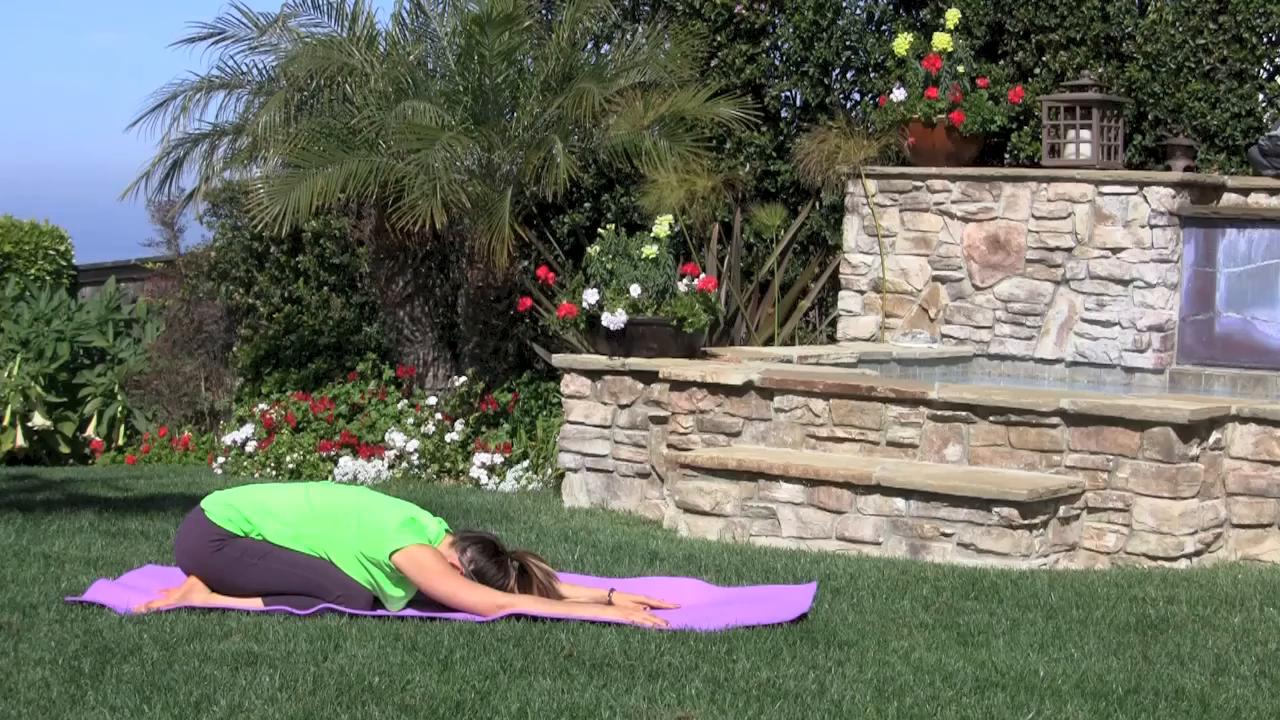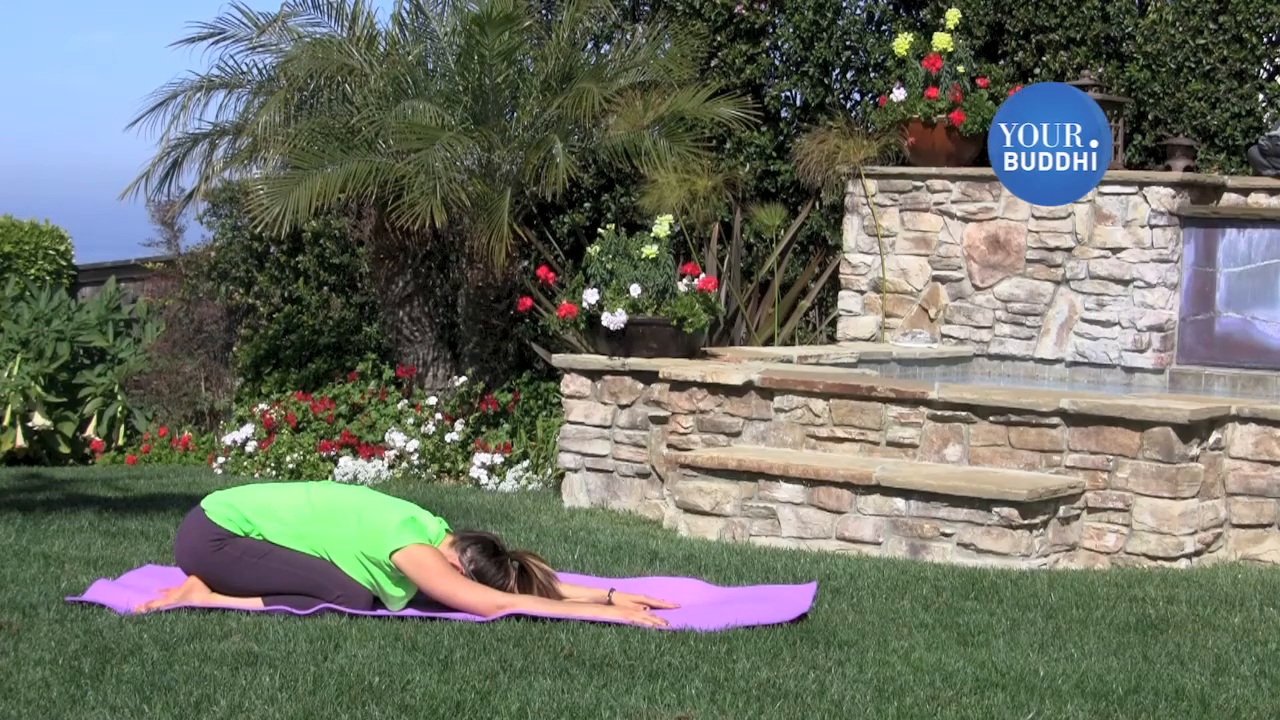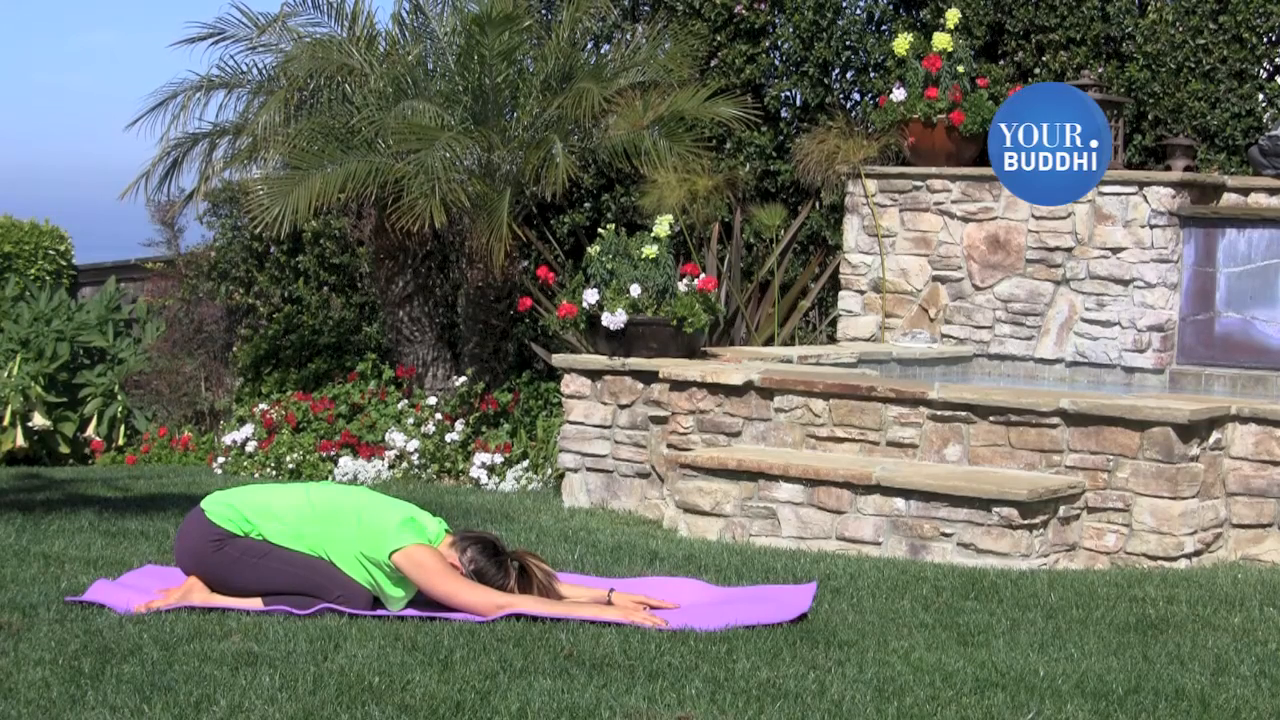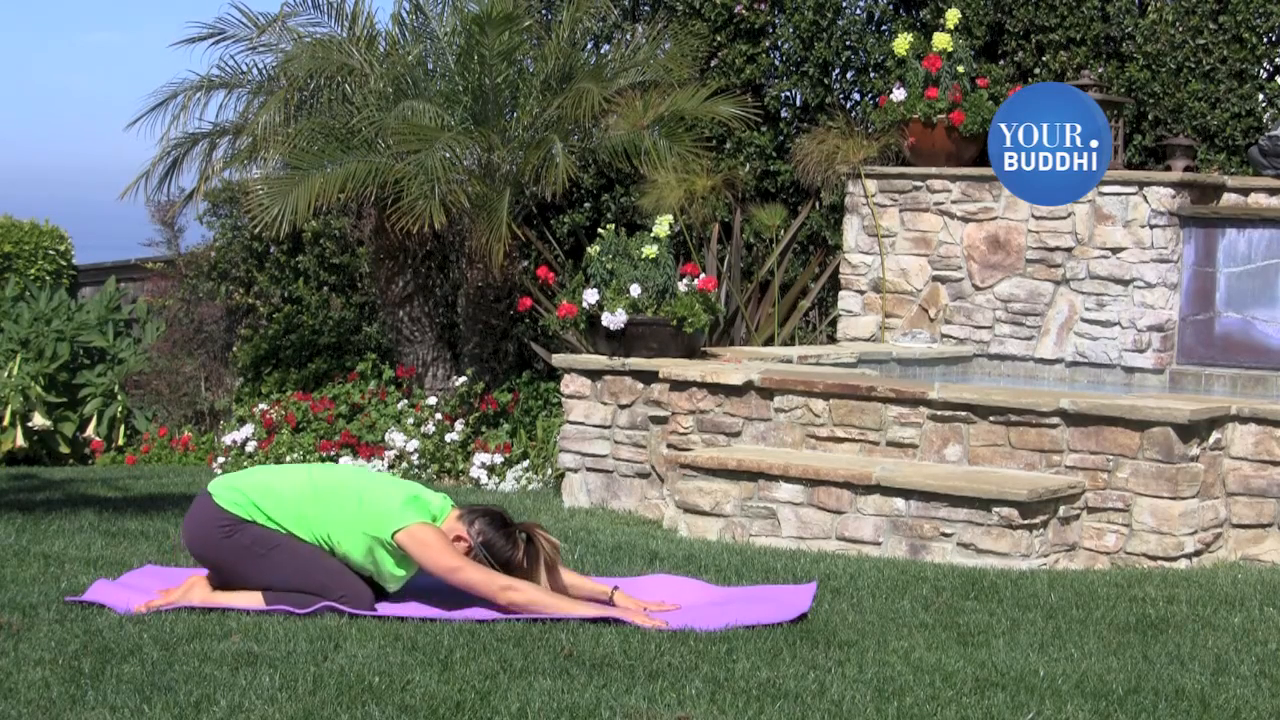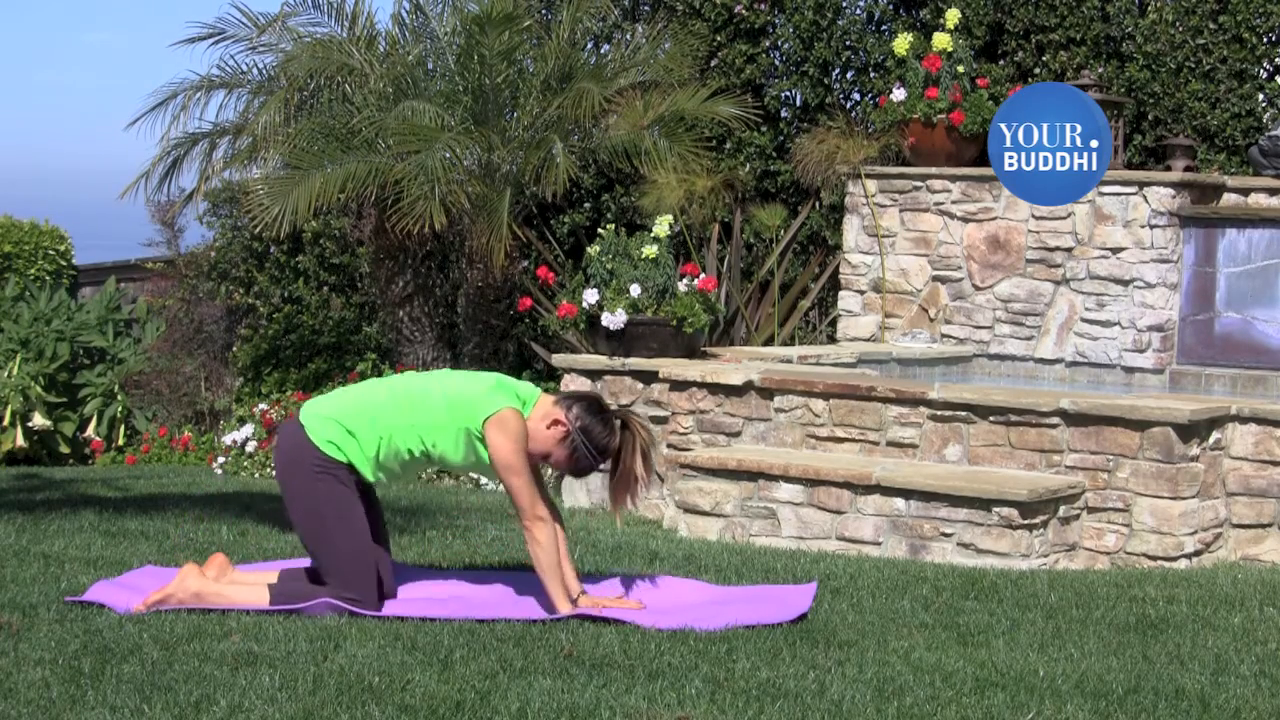
dt=1s
person 1, frame 1
left shoulder: (438, 537)
right shoulder: (414, 551)
left elbow: (536, 580)
right elbow: (497, 604)
left wrist: (610, 595)
right wrist: (604, 611)
left hip: (228, 517)
right hip: (211, 535)
left knee: (354, 587)
right knee: (351, 599)
left ankle: (211, 588)
right ankle: (205, 598)
person 1, frame 2
left shoulder: (438, 536)
right shoulder: (414, 549)
left elbow: (526, 579)
right elbow: (496, 603)
left wrist: (610, 593)
right wrist: (602, 612)
left hip: (229, 518)
right hip: (210, 534)
left knee: (352, 590)
right knee: (349, 598)
left ankle: (211, 585)
right ankle: (204, 597)
person 1, frame 3
left shoulder: (439, 536)
right shoulder: (414, 550)
left elbow: (533, 579)
right elbow: (496, 604)
left wrist: (611, 593)
right wrist: (604, 613)
left hip: (228, 518)
right hip: (211, 534)
left knee: (349, 590)
right knee: (349, 599)
left ankle: (213, 585)
right ankle: (204, 598)
person 1, frame 4
left shoulder: (447, 514)
right shoulder: (417, 530)
left elbow: (532, 567)
right elbow: (506, 592)
left wrist: (614, 594)
right wrist: (603, 611)
left hip: (242, 507)
right hip: (220, 520)
left knee: (367, 588)
right knee: (351, 602)
left ankle: (231, 581)
right ankle: (208, 598)
person 1, frame 5
left shoulder: (525, 407)
right shoulder: (508, 419)
left elbow: (546, 515)
right elbow: (536, 521)
left wrist: (574, 594)
right wrist: (564, 608)
left hip: (333, 447)
right hip: (316, 449)
left knee: (373, 586)
right knee: (356, 599)
left ankle: (226, 575)
right ankle: (200, 591)
